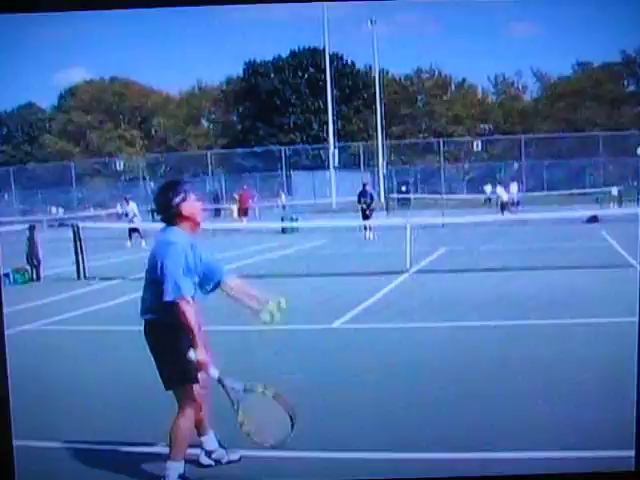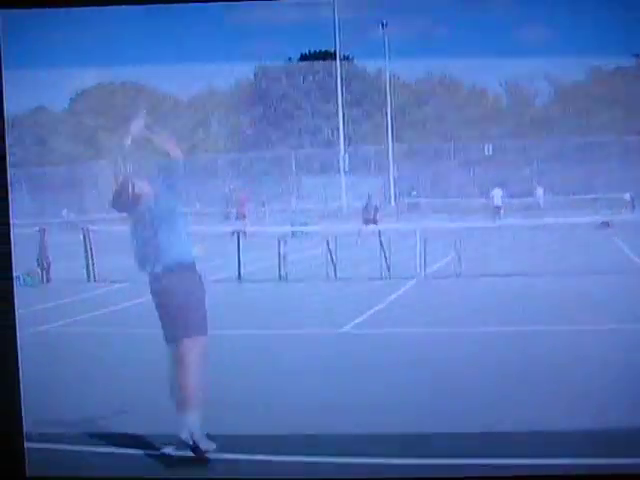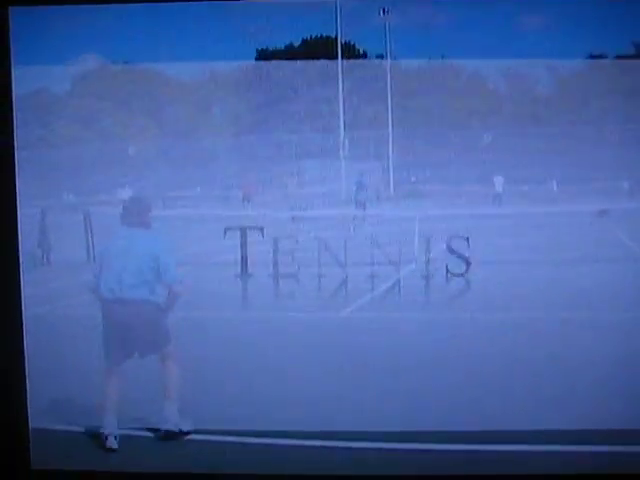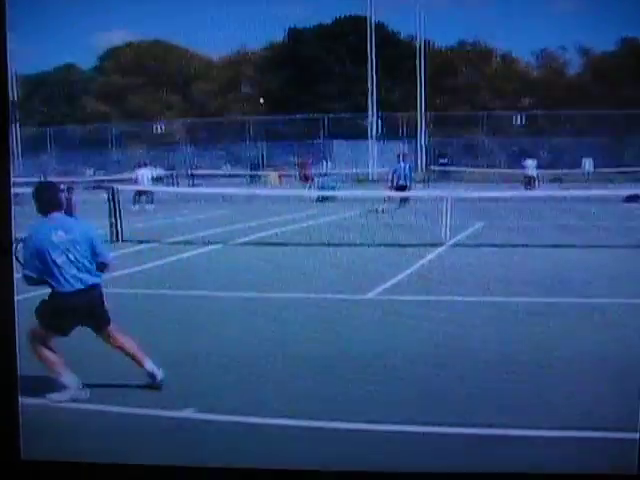
dt=1s
person 1, frame 1
left shoulder: (190, 244)
right shoulder: (172, 246)
left elbow: (222, 279)
right elbow: (180, 300)
left wrist: (257, 299)
right wrist: (199, 346)
left hip: (181, 326)
right hip: (167, 328)
left knee: (201, 389)
right knee: (191, 400)
left ankle: (212, 450)
person 1, frame 2
left shoulder: (138, 227)
right shoulder: (161, 201)
right elbow: (175, 157)
right wrist: (145, 134)
left hip: (161, 285)
right hip: (183, 280)
left knee: (179, 358)
right knee: (194, 354)
left ankle: (186, 425)
right ankle: (193, 428)
person 1, frame 3
left shoulder: (111, 245)
right shoulder: (155, 243)
left elbow: (97, 288)
right elbow: (174, 290)
right wrist: (163, 312)
left hip: (111, 312)
right hip: (142, 309)
left knee: (112, 372)
right knee: (169, 359)
left ankle: (109, 431)
right ankle: (171, 420)
person 1, frame 4
left shoulder: (34, 236)
right shoulder: (82, 227)
left elbow: (32, 278)
right elbow: (104, 263)
left hip: (65, 300)
right hip: (93, 294)
left knee: (37, 339)
right knee: (111, 334)
left ankle: (72, 387)
right ankle: (153, 371)
